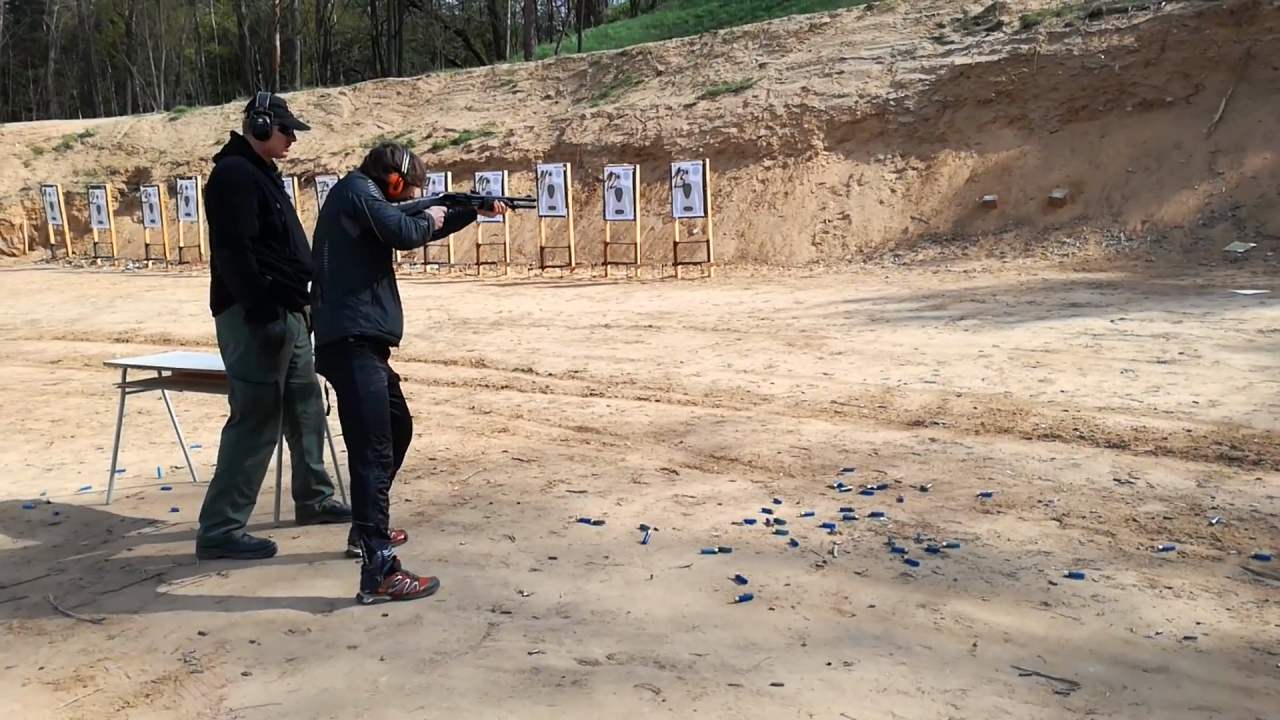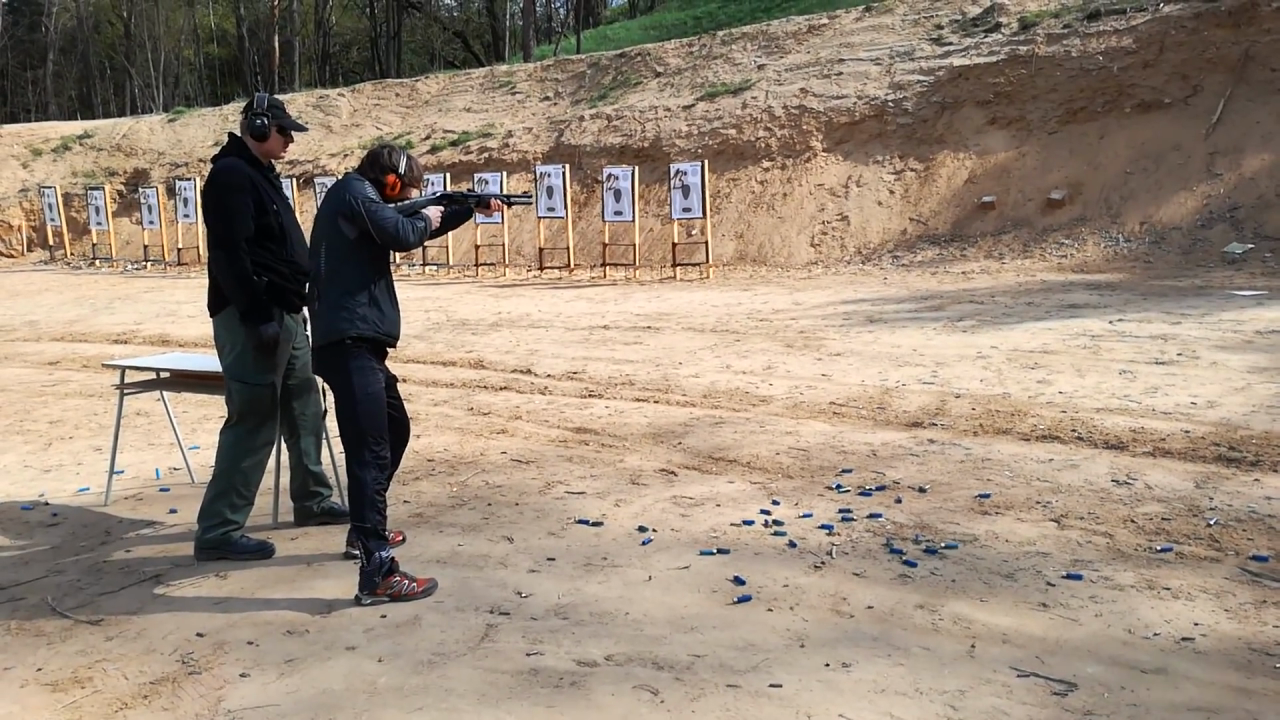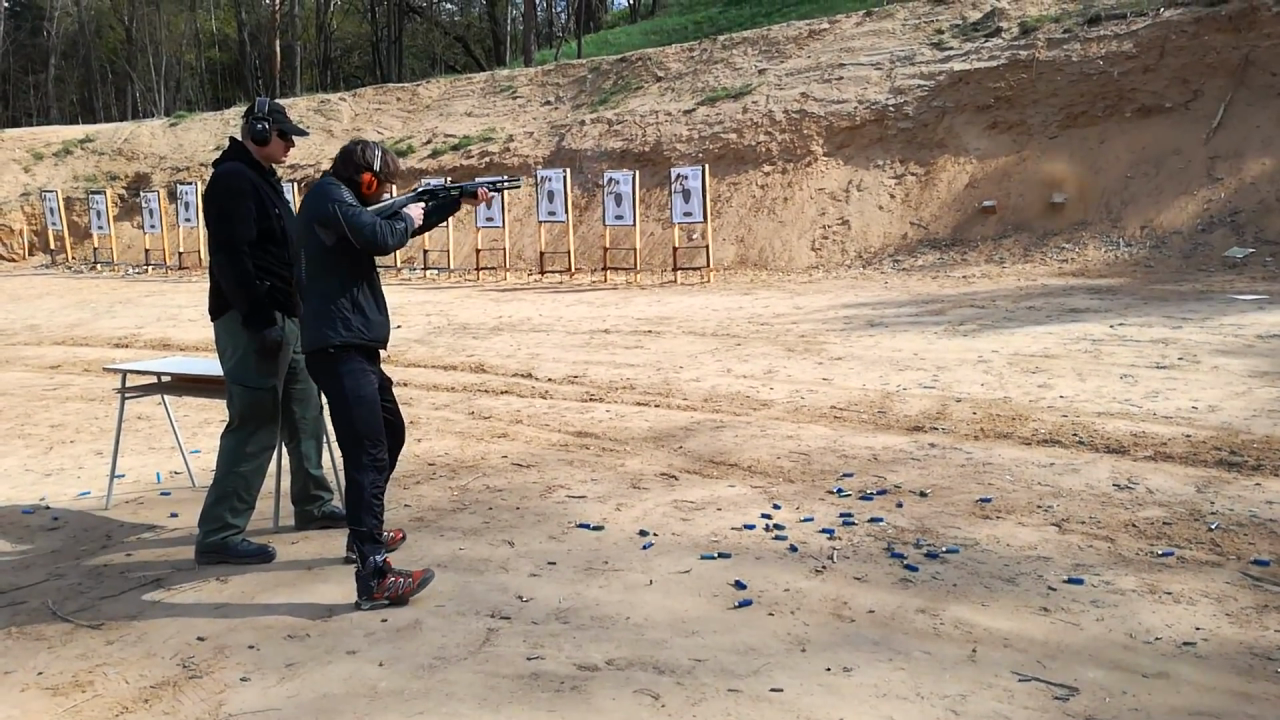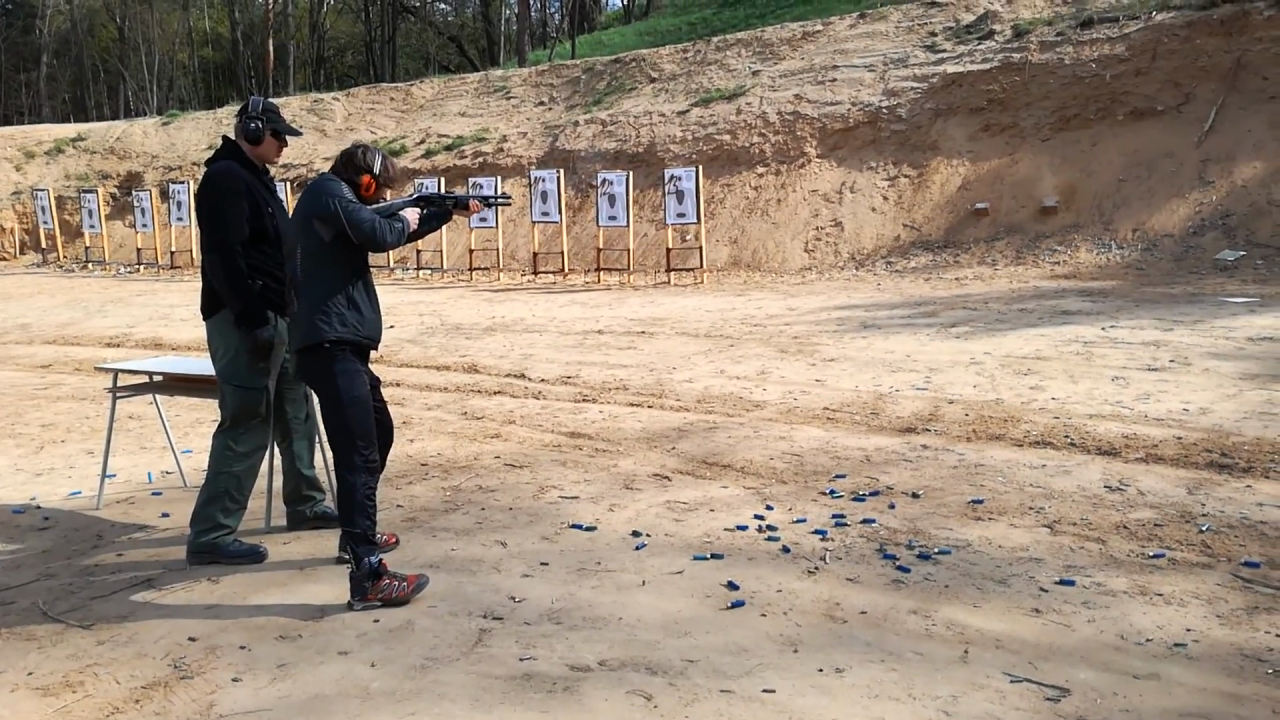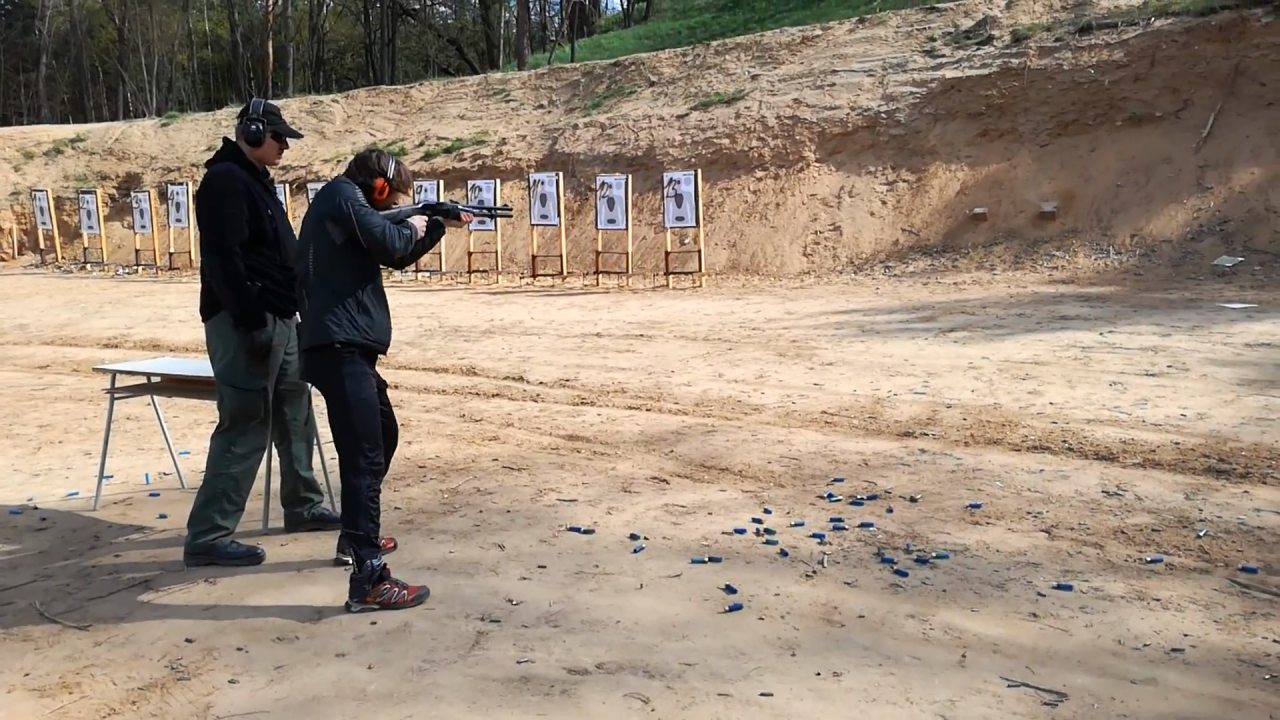
dt=0.4s
person 1, frame 1
left shoulder: (262, 172)
right shoulder: (234, 174)
right elbow: (234, 254)
left wrist: (297, 305)
right wrist: (264, 316)
left hip: (286, 312)
right hip: (255, 316)
left knee: (305, 410)
right knee: (255, 420)
left ankle: (314, 499)
right ankle: (220, 529)
person 1, frame 2
left shoulder: (261, 174)
right shoulder: (231, 175)
right elbow: (229, 255)
left wrist: (290, 308)
right wrist: (257, 316)
left hip: (285, 314)
right hip: (252, 317)
left knee: (304, 410)
right knee: (253, 421)
left ankle: (313, 501)
right ankle: (218, 531)
person 1, frame 3
left shoulder: (262, 177)
right shoulder: (232, 179)
right elbow: (232, 259)
left wrist: (290, 314)
right wrist: (260, 320)
left hip: (286, 317)
right hip: (254, 321)
left knee: (304, 414)
right knee: (255, 425)
left ankle: (313, 505)
right ankle: (220, 534)
person 1, frame 4
left shoulder: (255, 177)
right shoulder: (225, 178)
right elbow: (224, 258)
left wrist: (283, 314)
right wrist: (253, 320)
left hip: (277, 316)
right hip: (245, 321)
left knee: (296, 414)
right knee: (246, 426)
left ankle: (306, 505)
right ankle: (210, 535)
person 1, frame 5
left shoulder: (255, 179)
right shoulder: (224, 180)
right elbow: (223, 259)
left wrist: (288, 313)
right wrist: (251, 321)
left hip: (277, 318)
right hip: (244, 322)
left knee: (294, 417)
right knee: (244, 426)
left ankle: (302, 507)
right ankle: (207, 536)
person 2, frame 1
left shoulder: (370, 200)
right shoulder: (355, 189)
left elbow: (410, 221)
right elbow: (404, 233)
left wrist: (476, 211)
right wrist: (428, 219)
left hip: (363, 339)
right hip: (351, 342)
left knee: (396, 430)
right knee: (372, 450)
left ankle: (368, 527)
right ankle: (379, 572)
person 2, frame 2
left shoulder: (365, 200)
right shoulder: (353, 190)
left elbow: (413, 228)
right elbow: (400, 235)
left wrist: (471, 209)
right wrist: (425, 219)
left hip: (362, 341)
right hip: (349, 344)
left knee: (394, 433)
right knee: (370, 452)
left ankle: (365, 530)
right ankle: (378, 573)
person 2, frame 3
left shoulder: (344, 201)
right shoulder: (330, 195)
left elbow: (400, 226)
right elbow: (381, 238)
left wrist: (458, 201)
right wrist: (407, 219)
left hip: (355, 344)
right hip: (340, 348)
left knee: (390, 435)
right knee: (368, 454)
left ankle: (366, 534)
right ankle: (374, 577)
person 2, frame 4
left shoulder: (341, 201)
right shoulder: (329, 190)
left elbow: (393, 231)
right elbow: (378, 235)
left wrist: (449, 212)
right wrist: (402, 221)
left hip: (343, 343)
right hip: (331, 345)
left knee: (378, 437)
right knee: (358, 455)
left ankle: (358, 535)
right ankle: (368, 577)
person 2, frame 5
left shoulder: (349, 204)
right shoulder: (342, 193)
left elbow: (395, 257)
right elbow: (386, 241)
left wrist: (439, 226)
right wrist: (411, 228)
left hip: (351, 345)
right hip: (340, 348)
left knee: (382, 440)
right knee: (364, 458)
left ankle: (357, 536)
right ankle: (368, 580)
